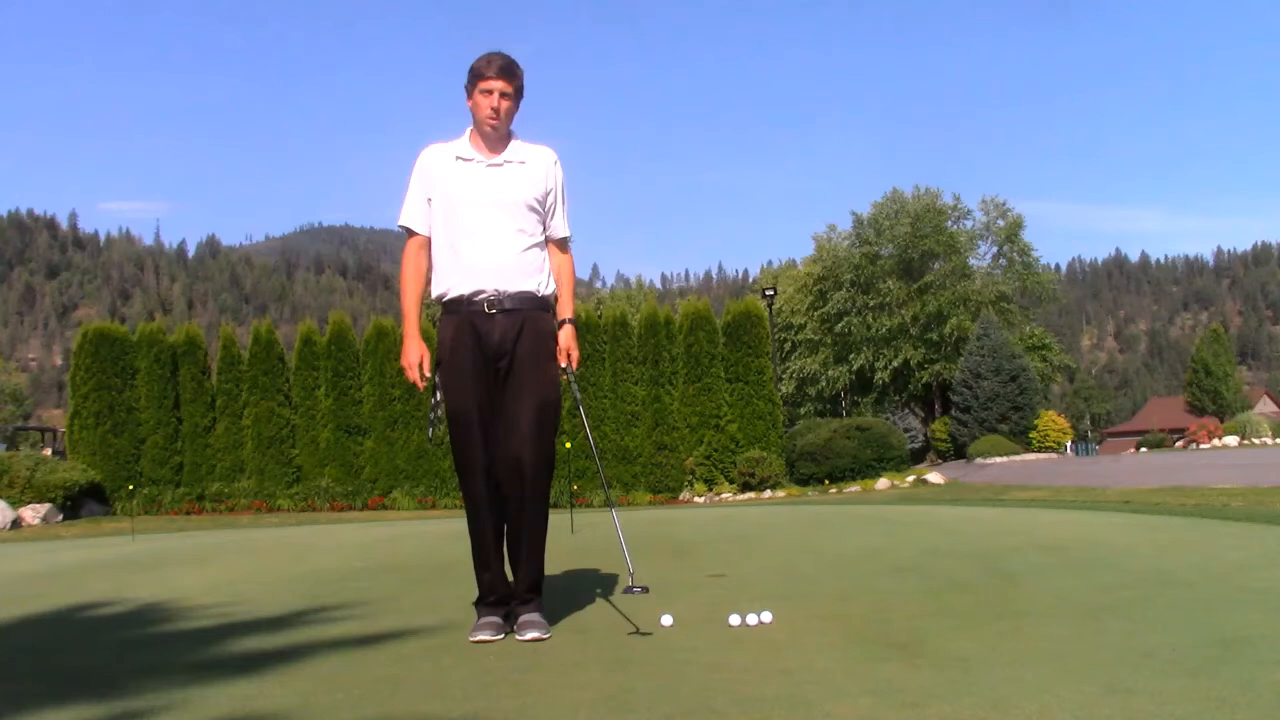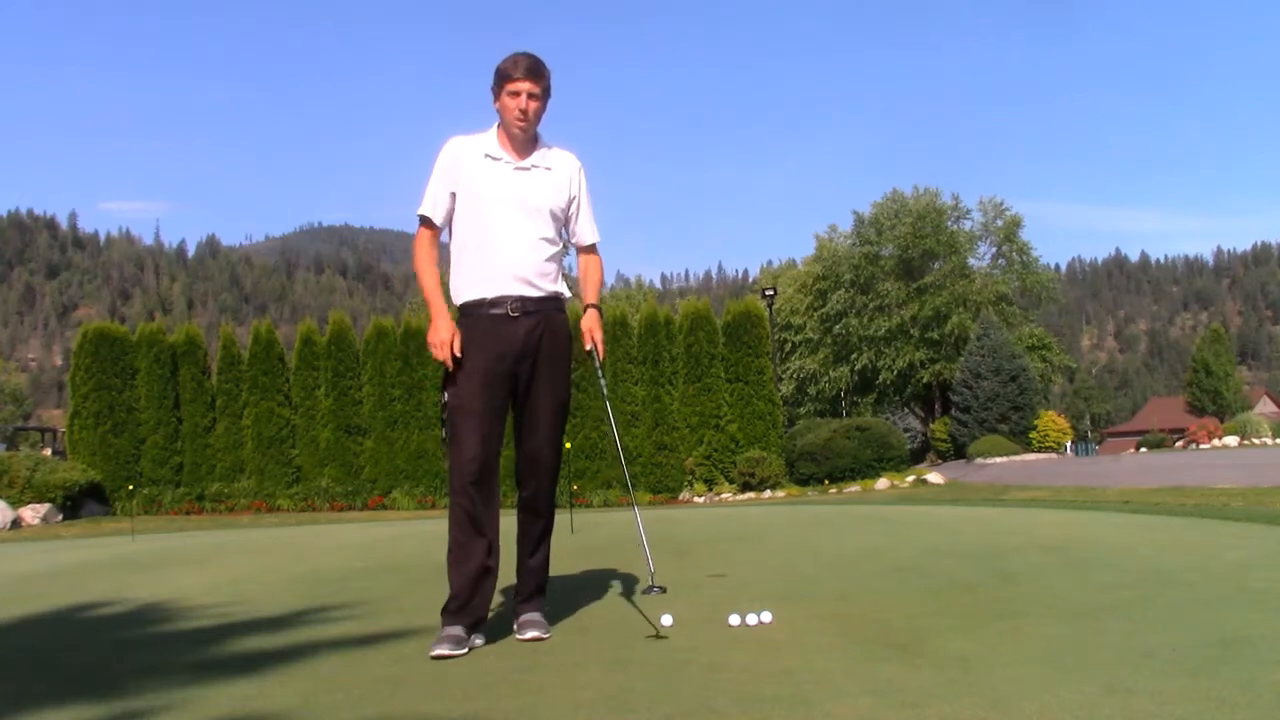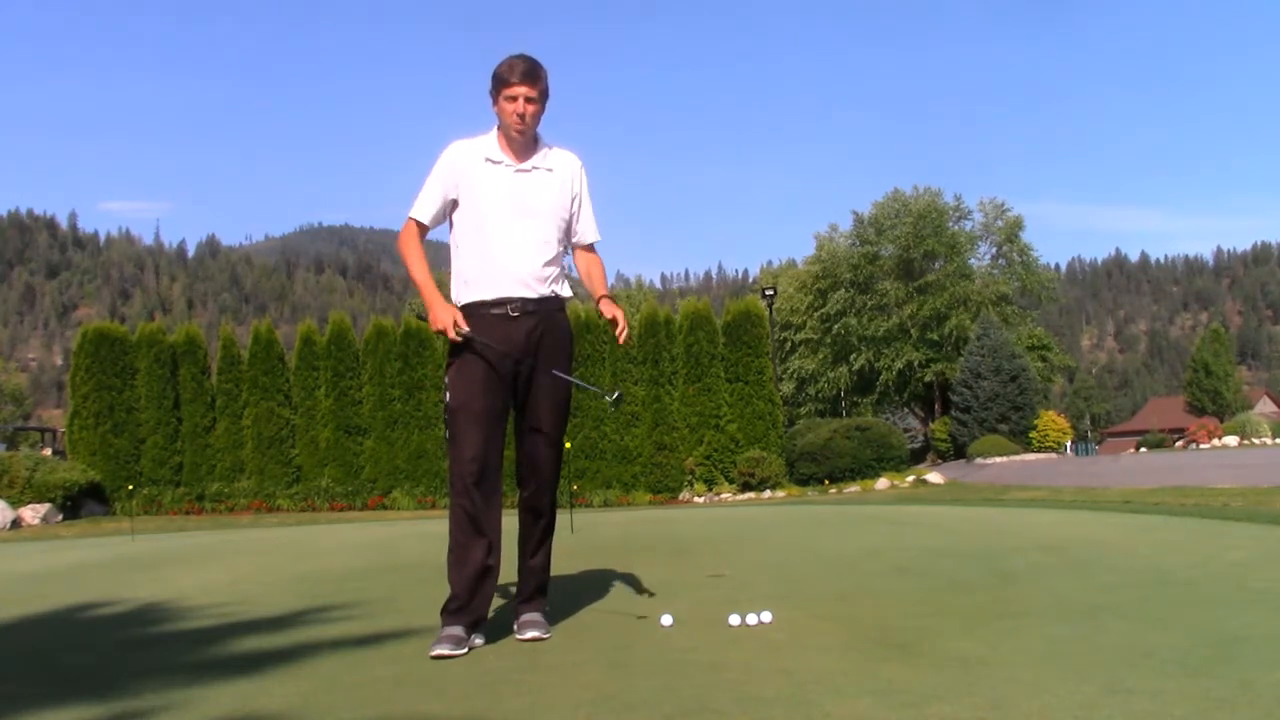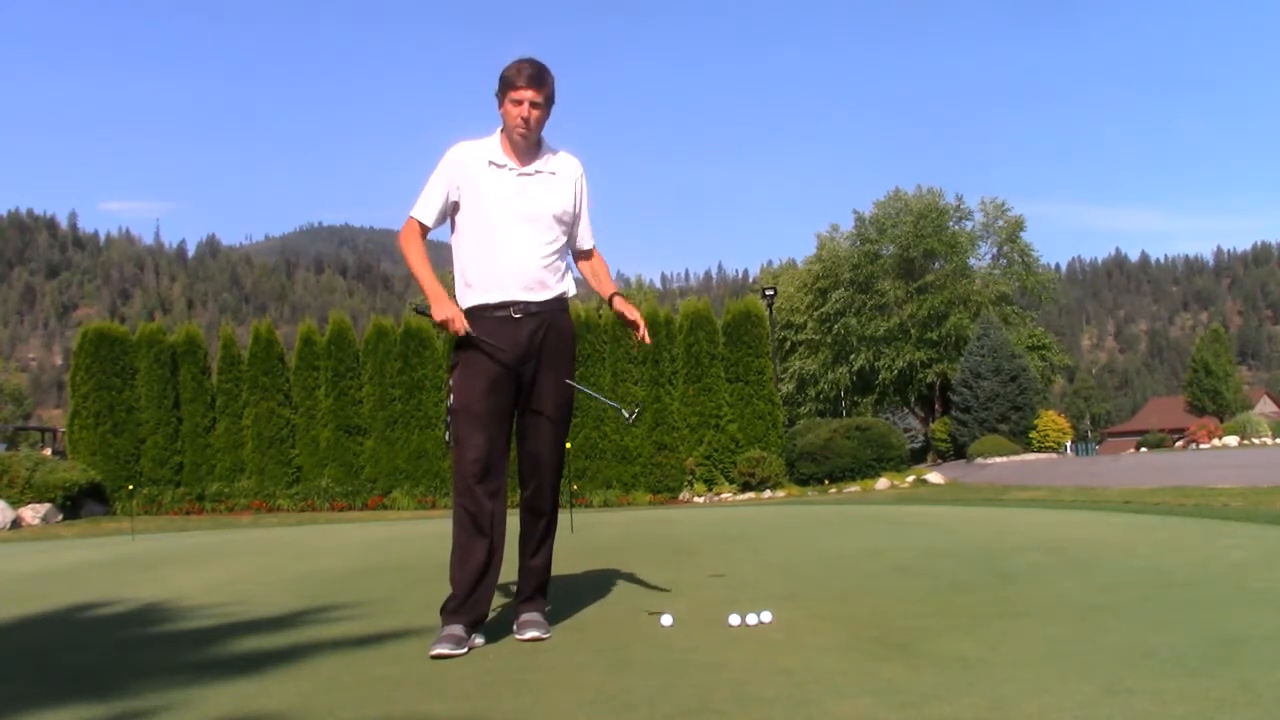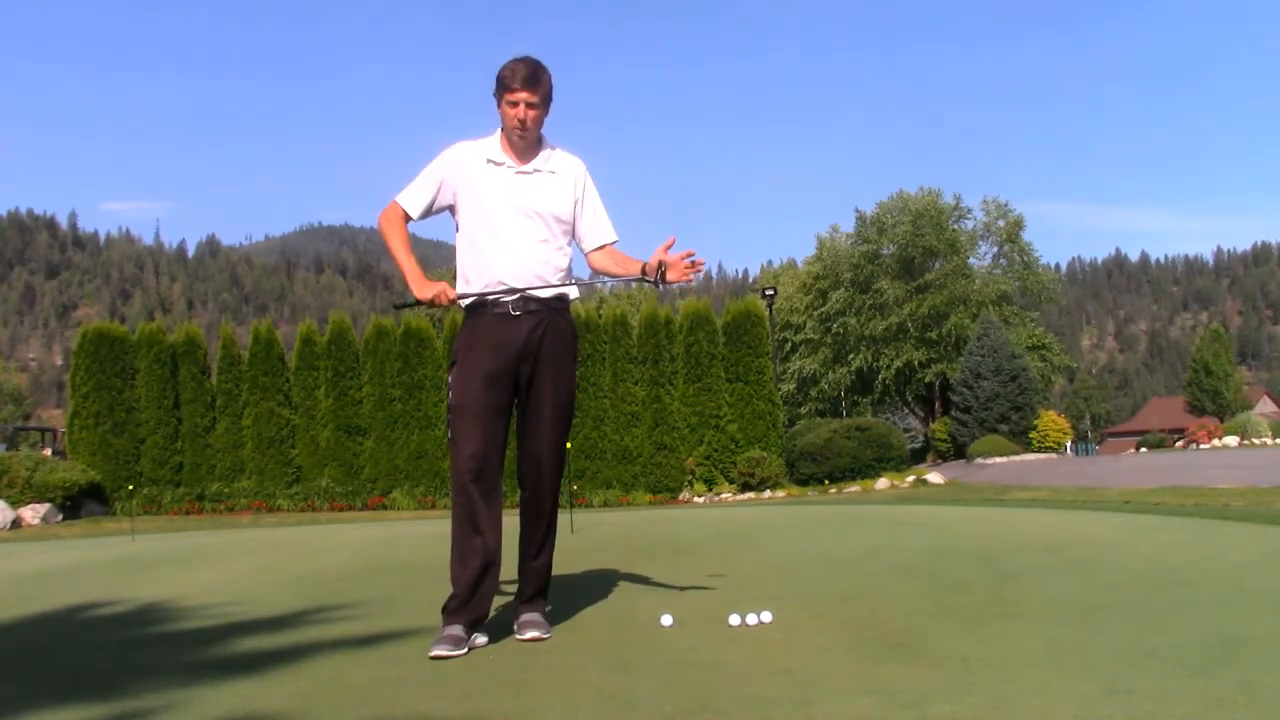
dt=1s
person 1, frame 1
left shoulder: (544, 162)
right shoulder: (434, 161)
left elbow: (559, 250)
right elbow: (417, 249)
left wrist: (566, 322)
right wrist: (411, 333)
left hip: (530, 321)
right hip: (463, 323)
left knee: (528, 460)
right knee: (477, 466)
left ankle: (529, 601)
right ankle: (492, 602)
person 1, frame 2
left shoulder: (566, 167)
right shoulder: (459, 154)
left elbow: (587, 250)
right elbow: (426, 237)
left wrist: (591, 308)
right wrist: (438, 313)
left hip: (546, 323)
right hip: (479, 323)
left knee: (540, 465)
right knee: (472, 465)
left ankle: (531, 602)
right ankle: (464, 615)
person 1, frame 3
left shoulder: (568, 166)
right shoulder: (460, 157)
left elbow: (584, 248)
right elbow: (410, 232)
left wrist: (604, 299)
right wrist: (434, 299)
left hip: (546, 324)
right hip: (479, 321)
left knee: (541, 467)
right knee: (473, 466)
left ankle: (532, 602)
right ankle: (464, 614)
person 1, frame 4
left shoulder: (570, 171)
right shoulder: (464, 160)
left elbow: (585, 251)
right elbow: (412, 231)
left wrist: (615, 300)
right wrist: (437, 296)
left hip: (550, 326)
right hip: (483, 326)
left knee: (542, 468)
right knee: (477, 468)
left ankle: (531, 602)
right ankle: (463, 614)
person 1, frame 5
left shoulder: (571, 170)
right shoulder: (463, 160)
left elbow: (600, 252)
right elbow: (392, 216)
left wrist: (649, 268)
right wrist: (418, 279)
left hip: (551, 325)
right hip: (486, 323)
left knee: (543, 468)
right knee: (474, 463)
left ankle: (533, 603)
right ankle: (465, 614)
